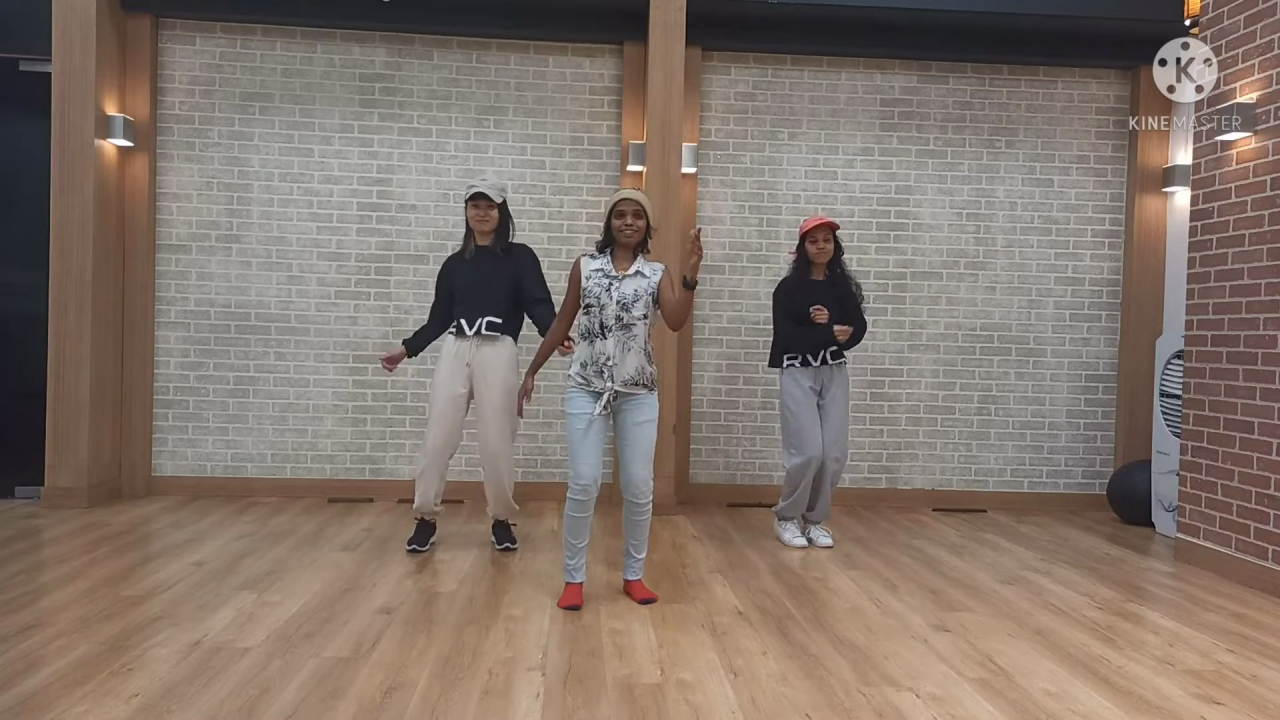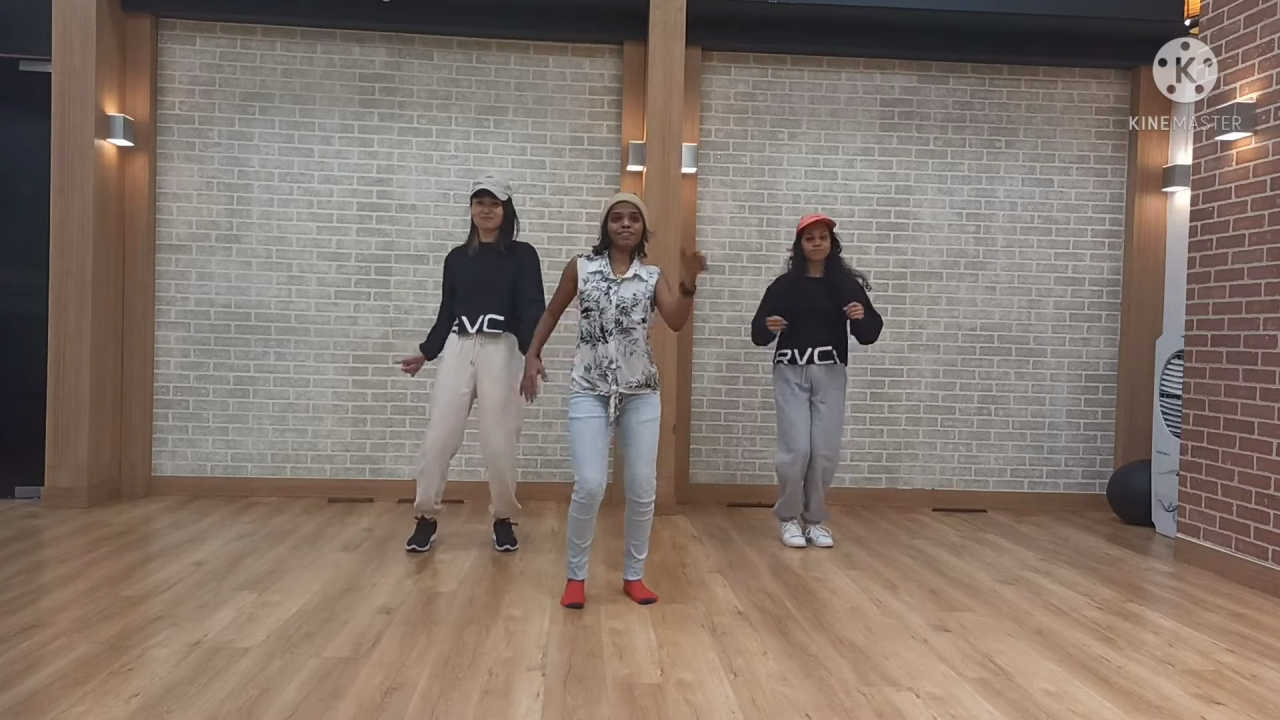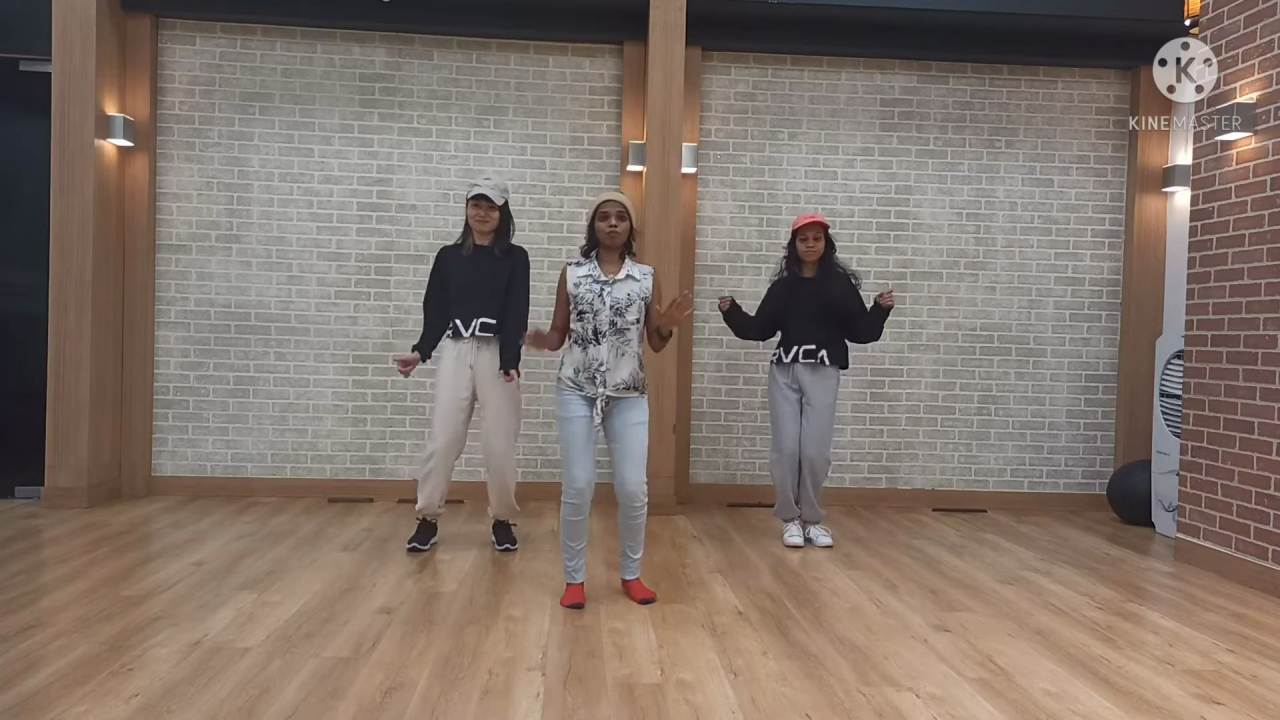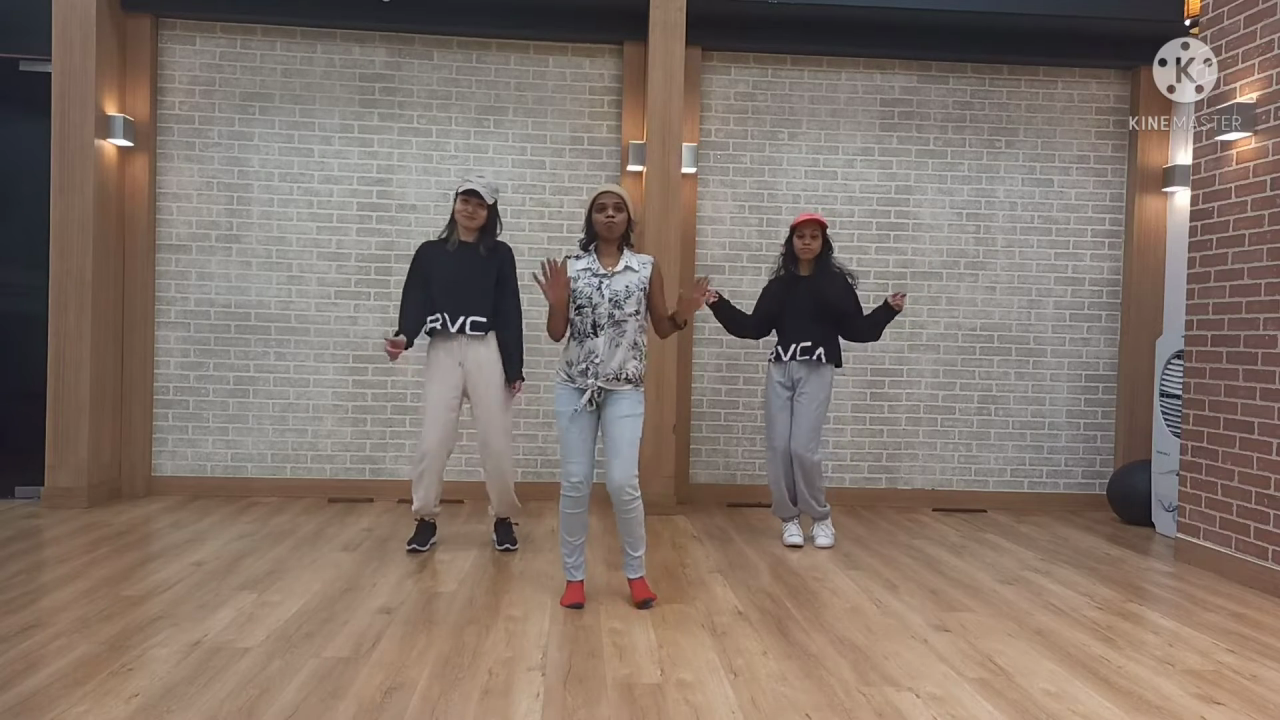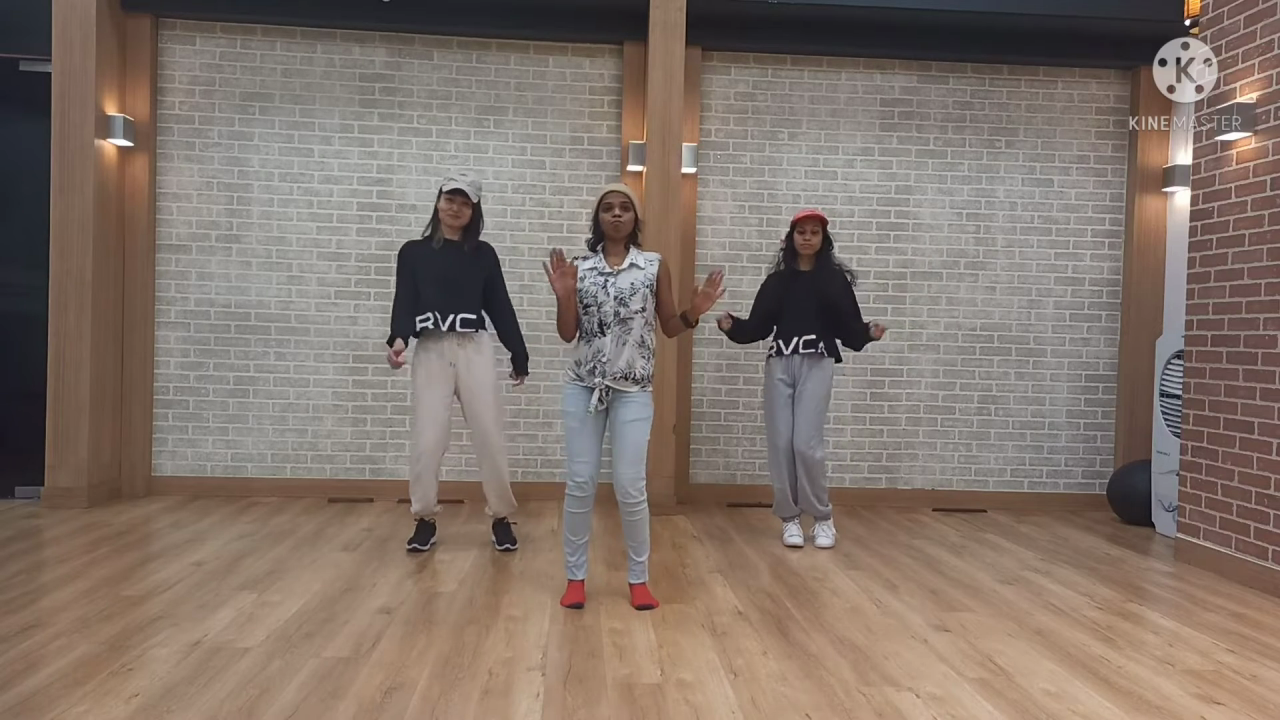
dt=0.2s
person 1, frame 1
left shoulder: (658, 274)
right shoulder: (585, 266)
left elbow: (677, 322)
right elbow: (562, 322)
left wrist: (690, 276)
right wrist: (532, 371)
left hip: (638, 392)
right hip: (586, 388)
left knee: (639, 488)
right knee: (584, 483)
left ankle: (633, 575)
right ankle: (573, 578)
person 1, frame 2
left shoulder: (654, 277)
right shoulder: (580, 268)
left elbow: (677, 322)
right elbow: (550, 314)
left wrist: (688, 283)
right wrist: (533, 356)
left hip: (641, 394)
right hip: (589, 392)
left knee: (643, 489)
right knee: (590, 486)
left ankle: (634, 576)
right ankle: (576, 575)
person 1, frame 3
left shoulder: (647, 277)
right shoulder: (572, 274)
left elbow: (656, 343)
right elbow: (559, 336)
left wrist: (669, 325)
right wrist: (543, 340)
left hip: (629, 396)
right hip: (577, 394)
left knee: (633, 490)
right knee: (578, 488)
left ankle: (631, 574)
right ankle: (574, 578)
person 1, frame 4
left shoulder: (647, 268)
right shoulder: (569, 267)
left elbow: (661, 328)
right elbow: (556, 334)
left wrist: (683, 313)
right wrist: (558, 303)
left hip: (625, 388)
right hip: (575, 386)
left knee: (623, 482)
right knee: (575, 482)
left ankle: (636, 573)
right ankle: (574, 577)
person 1, frame 5
left shoulder: (655, 265)
right shoulder: (579, 267)
left elbow: (669, 328)
right elbow: (567, 334)
left wrist: (695, 311)
right wrist: (564, 297)
left hip: (633, 389)
right hip: (583, 386)
left knee: (630, 486)
right knee: (580, 482)
left ankle: (638, 578)
right ankle: (576, 577)
person 2, frame 1
left shoulder: (520, 257)
right shoulder: (455, 262)
left elbow: (538, 304)
right elbow: (440, 314)
left wrist: (556, 334)
right wrist: (407, 348)
left hip: (498, 352)
right hip: (455, 351)
left knee: (496, 443)
right knee: (438, 439)
left ankle: (501, 520)
right ankle: (425, 518)
person 2, frame 2
left shoulder: (522, 255)
right shoulder: (457, 258)
left elbow: (531, 305)
right elbow: (447, 311)
left wrist: (531, 348)
right wrist: (426, 351)
left hip: (502, 351)
right hip: (457, 349)
left knee: (499, 442)
right knee: (439, 437)
left ankle: (503, 519)
right ankle: (426, 518)
person 2, frame 3
left shoulder: (515, 258)
right shoulder: (448, 257)
left elbow: (517, 311)
right elbow: (435, 311)
left wrist: (510, 361)
right wrist: (421, 352)
left hip: (495, 354)
right hip: (454, 353)
left knee: (499, 445)
right knee: (442, 441)
left ankle: (502, 521)
right ankle: (427, 519)
person 2, frame 4
left shoulder: (500, 255)
right shoulder: (430, 253)
left elbow: (509, 312)
right elbow: (415, 300)
left wrist: (514, 366)
right wrist: (404, 336)
left hip: (486, 352)
right hip: (442, 351)
left knee: (496, 442)
right knee: (433, 440)
left ankle: (503, 519)
right ankle: (425, 520)
person 2, frame 5
left shoulder: (483, 254)
right shoulder: (414, 252)
left elbow: (500, 306)
right elbow: (404, 302)
left wrist: (519, 357)
right wrist: (398, 339)
left hip: (474, 349)
right hip: (430, 351)
left knee: (490, 438)
right knee: (428, 440)
left ankle: (501, 519)
right ankle: (425, 520)
person 3, frame 1
left shoulder: (844, 287)
right shoulder: (789, 288)
left elbow: (854, 333)
right elbow: (785, 337)
left wrist: (831, 321)
right wrist: (829, 334)
left hip: (834, 374)
right hip: (798, 373)
left knee: (834, 454)
right knee: (806, 452)
left ankle: (815, 519)
right ankle: (786, 517)
person 3, frame 2
left shoulder: (847, 284)
right shoulder: (785, 285)
left elbow: (869, 333)
right elbow: (759, 330)
left wrist: (862, 317)
right wrist: (768, 327)
left hip: (831, 373)
right hip: (791, 373)
left knee: (825, 452)
right knee: (796, 450)
left ankle: (814, 519)
right ankle: (788, 518)
person 3, frame 3
left shoulder: (840, 284)
right shoulder: (782, 287)
left elbow: (861, 332)
right elbow: (760, 329)
left wrist: (880, 309)
right wrist: (731, 312)
left hip: (822, 372)
right hip: (784, 371)
left knee: (815, 451)
right knee: (786, 449)
left ankle: (812, 519)
right ankle: (790, 519)
person 3, frame 4
left shoulder: (837, 283)
right shoulder: (779, 284)
left elbow: (857, 330)
right elbow: (755, 326)
left wrist: (887, 311)
right wrist: (720, 307)
left hip: (816, 371)
right hip: (780, 369)
left knee: (803, 448)
right knee: (778, 446)
left ankle: (820, 516)
right ankle: (790, 518)
person 3, frame 5
left shoulder: (836, 280)
right shoulder: (777, 280)
left elbow: (848, 328)
right elbow: (758, 326)
left wrist: (869, 332)
right wrist: (731, 325)
left hip: (817, 365)
right hip: (779, 364)
left knee: (806, 444)
right knee: (780, 444)
left ankle: (822, 517)
right ankle: (790, 518)
